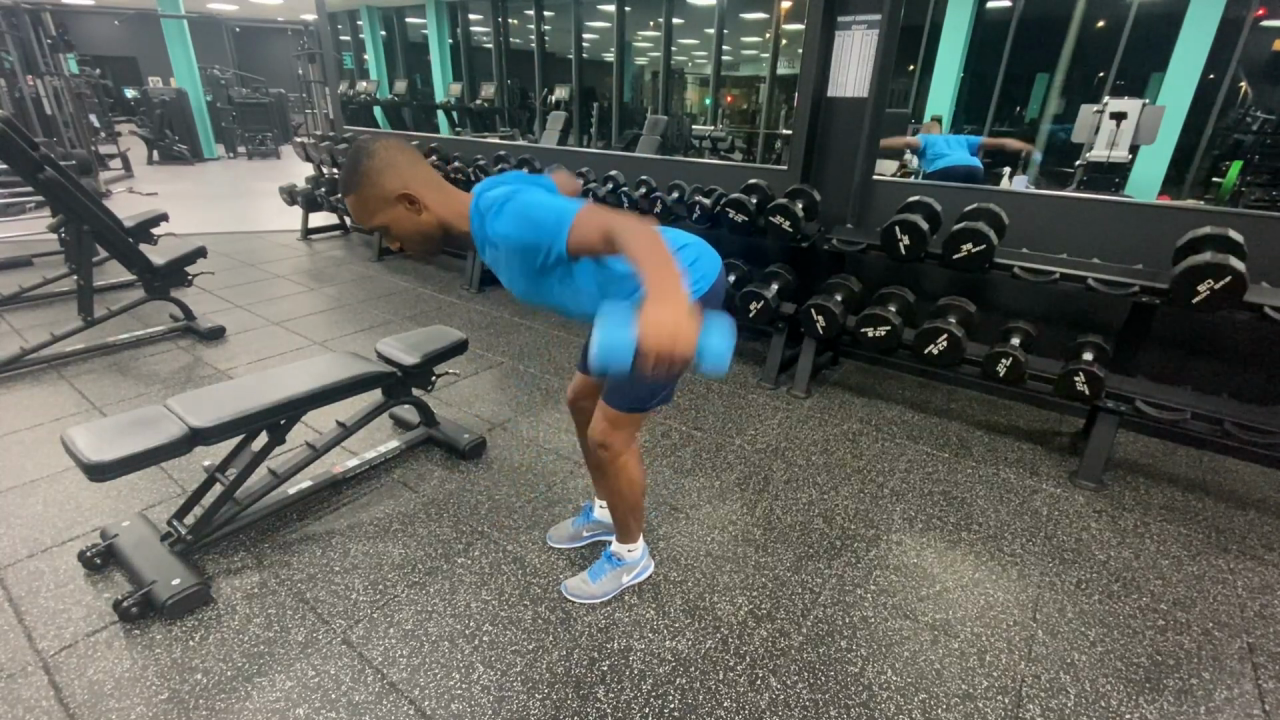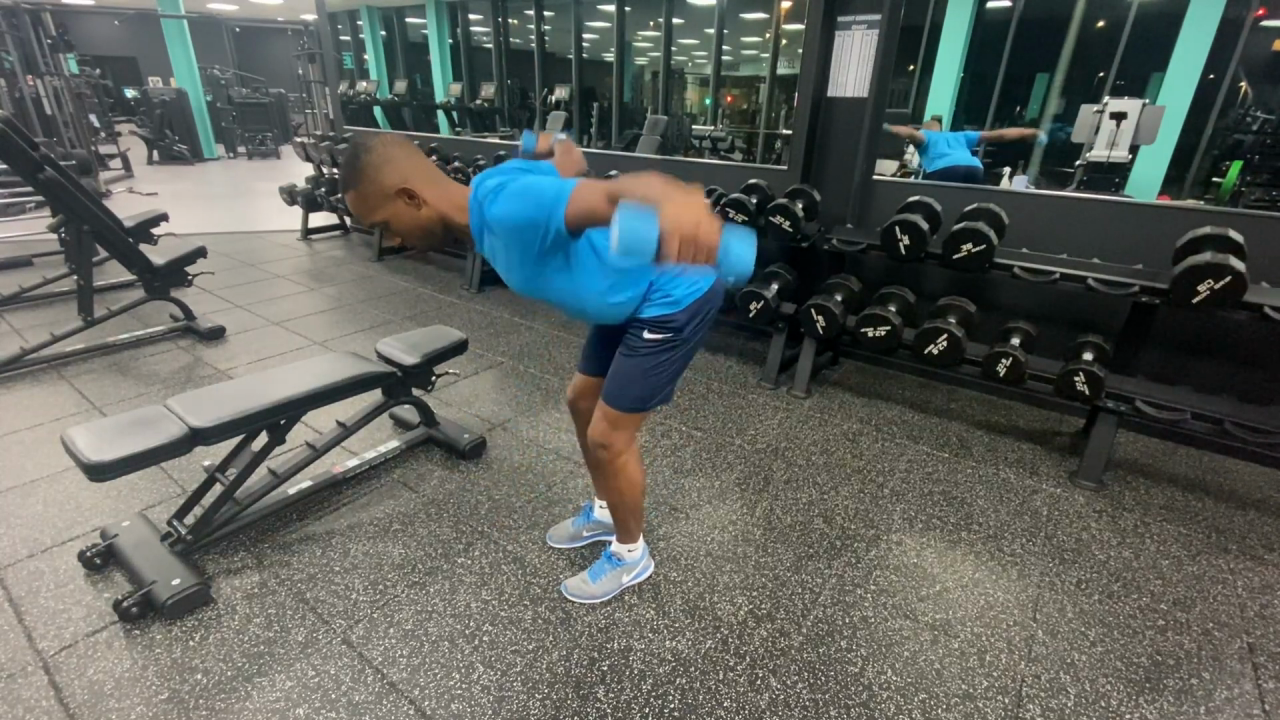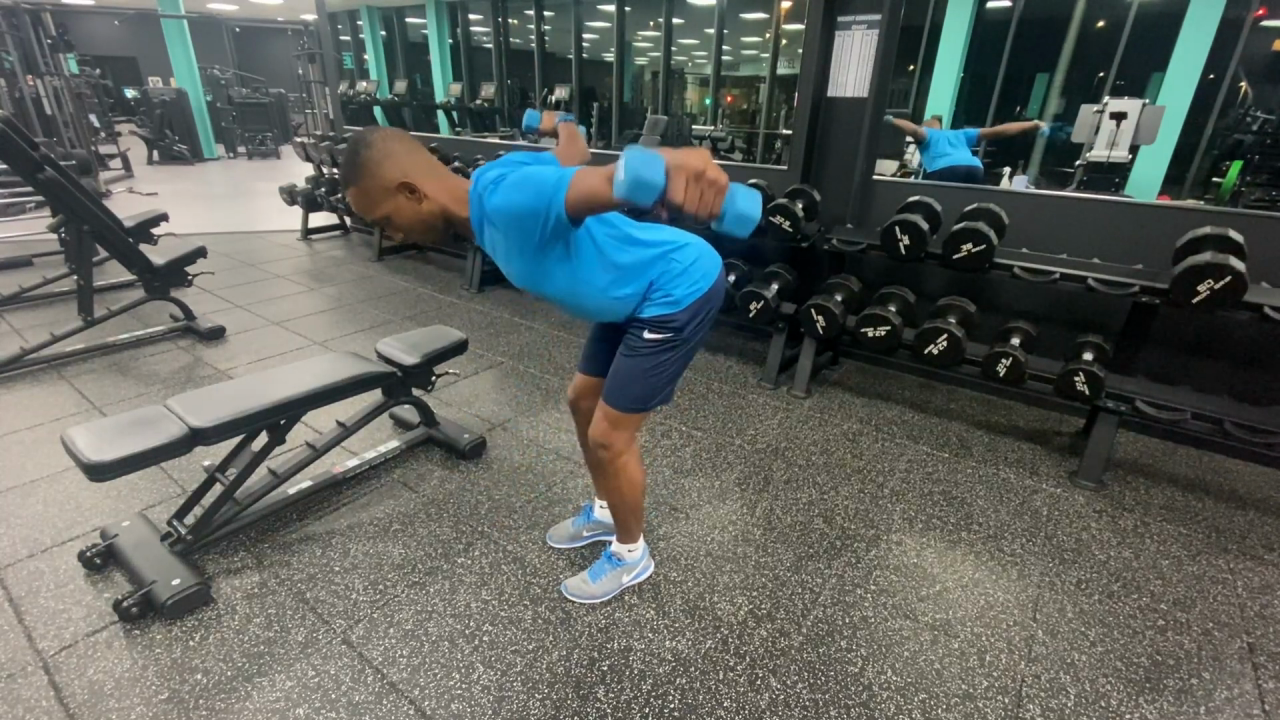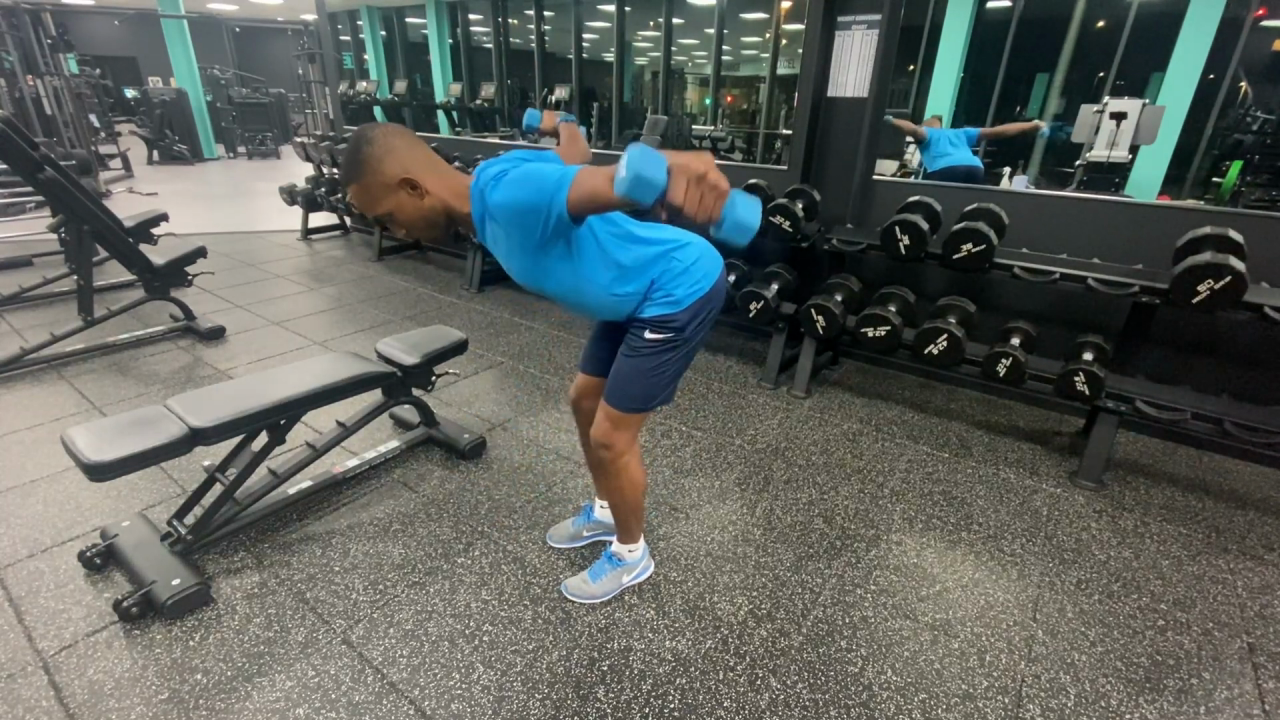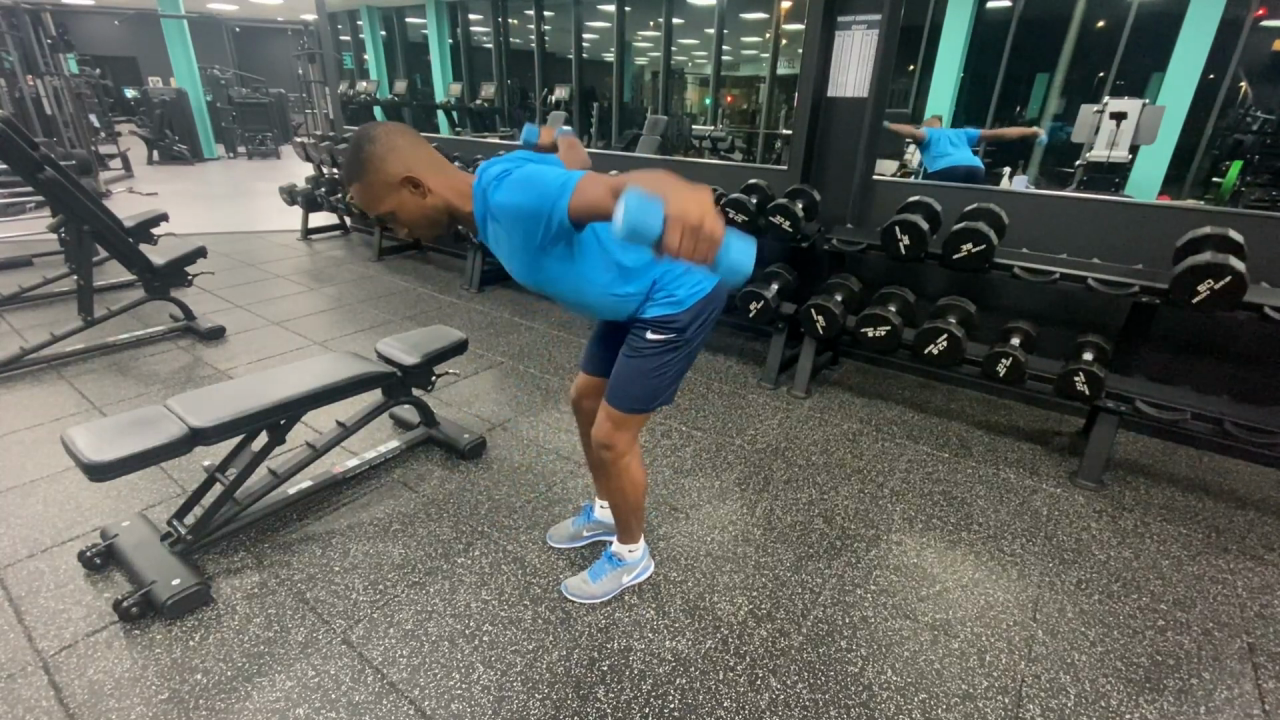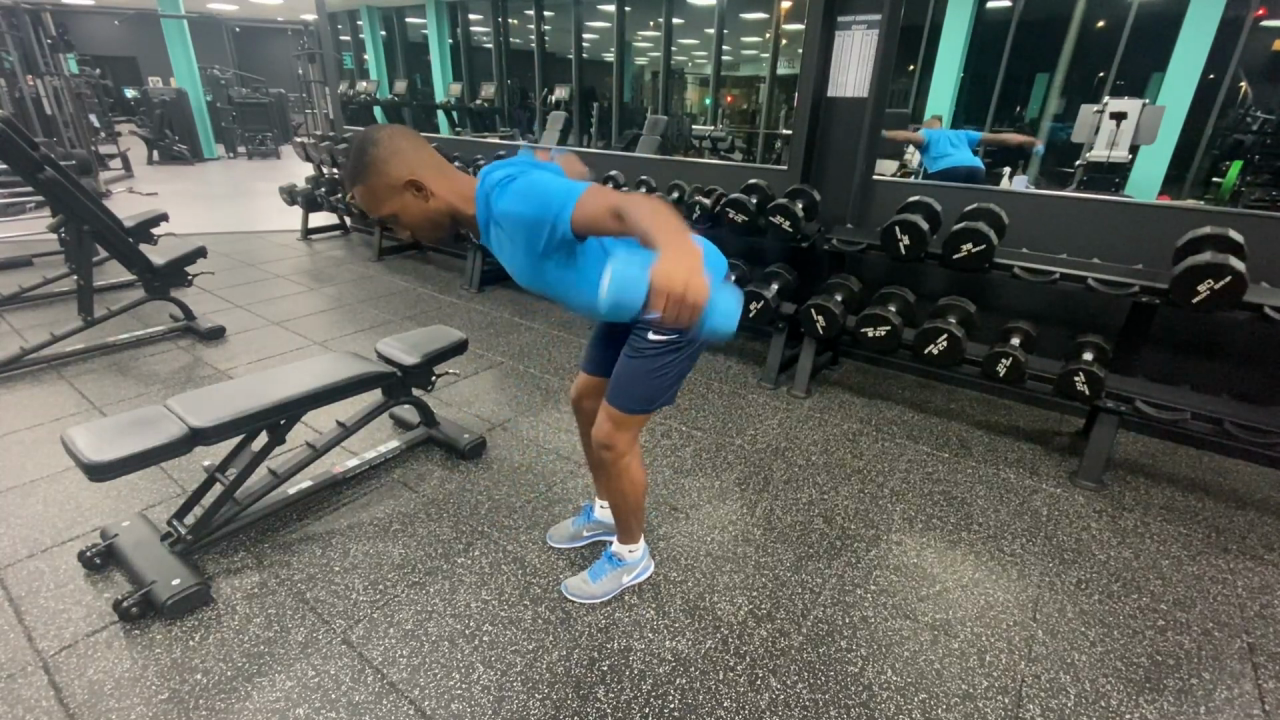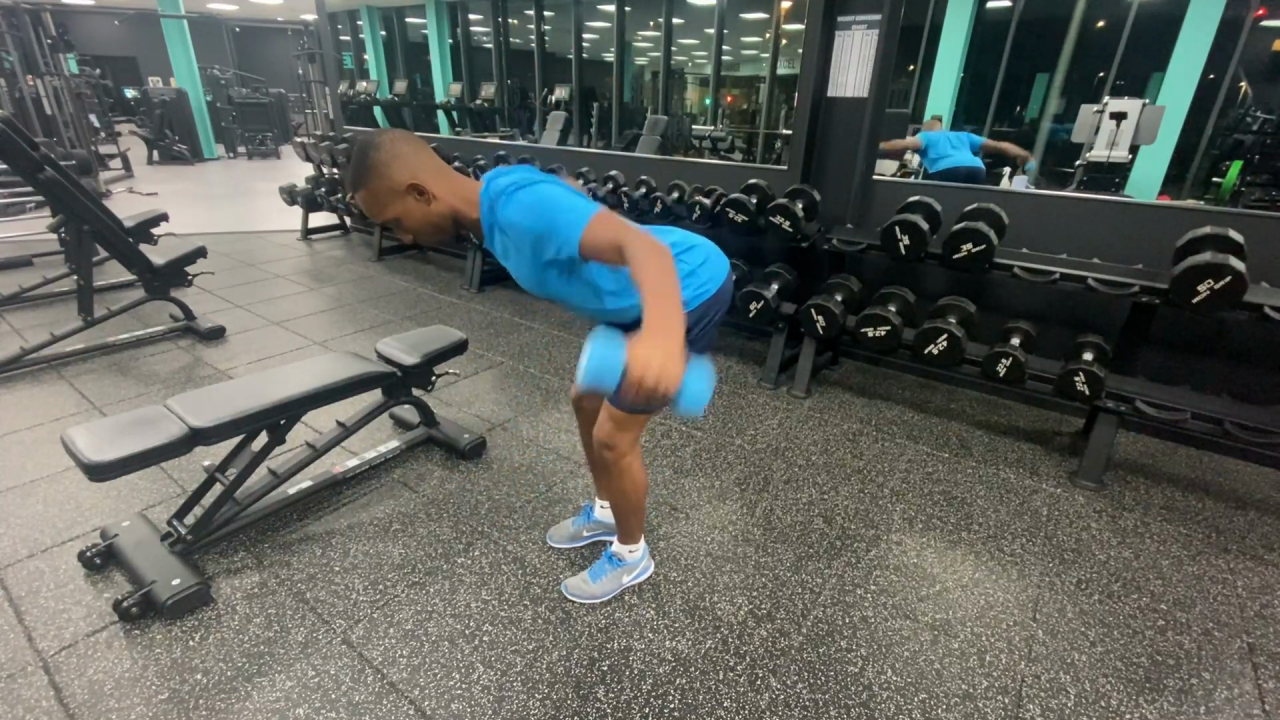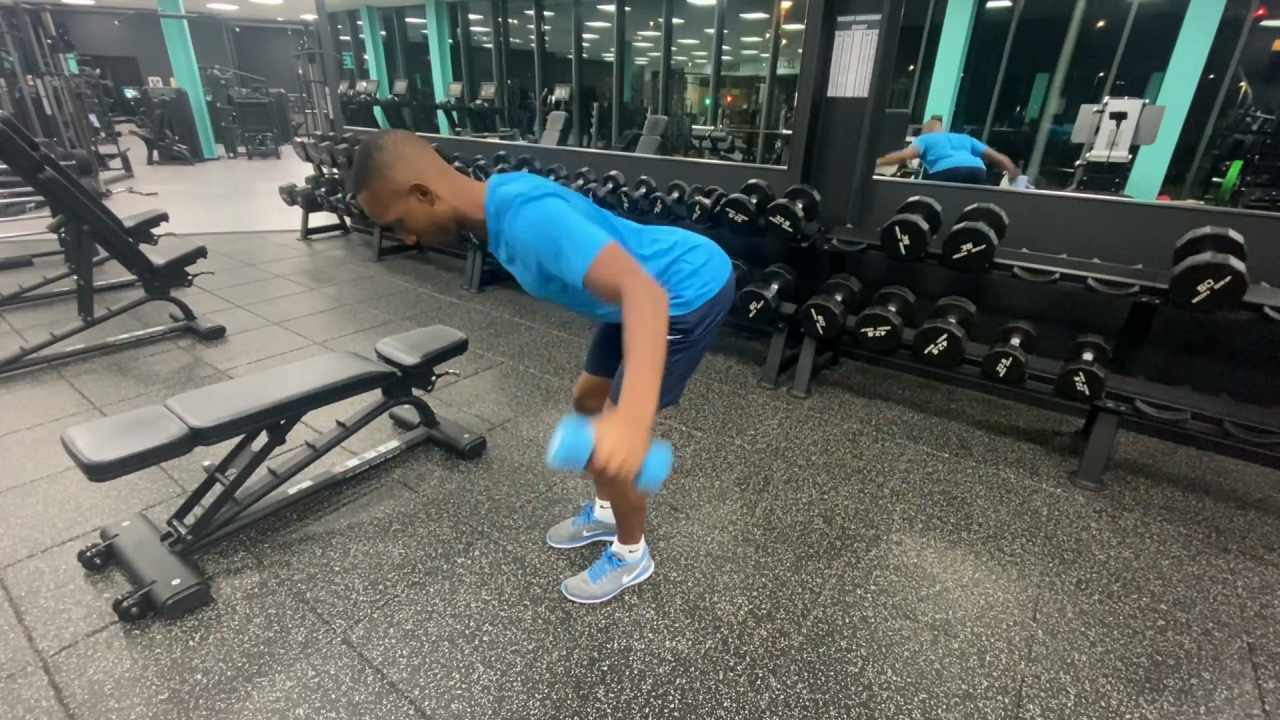
dt=0.1s
person 1, frame 1
left shoulder: (507, 215)
right shoulder: (488, 202)
left elbow: (629, 232)
right elbow: (564, 184)
left wrist: (666, 305)
right wrist: (552, 180)
left hip: (683, 287)
right hip: (642, 292)
left knee: (610, 435)
right knee: (582, 400)
left ankle: (630, 553)
right ankle: (605, 512)
person 1, frame 2
left shoulder: (506, 205)
right shoulder: (486, 203)
left elbow: (626, 194)
right elbow: (571, 168)
left wrist: (680, 210)
right wrist: (554, 146)
left hip: (677, 291)
right hip: (637, 291)
left knee: (608, 435)
right knee: (583, 400)
left ankle: (631, 554)
right ankle: (604, 512)
person 1, frame 3
left shoulder: (506, 196)
right shoulder: (487, 197)
right elbow: (574, 152)
left wrist: (681, 172)
right wrist: (561, 125)
left hip: (679, 289)
right hip: (639, 289)
left knee: (609, 434)
right knee: (583, 400)
left ankle: (630, 553)
right ankle: (605, 511)
person 1, frame 4
left shoulder: (508, 192)
right shoulder: (487, 195)
right elbow: (575, 154)
left wrist: (681, 177)
right wrist: (561, 125)
left hip: (681, 288)
right hip: (638, 289)
left knee: (610, 435)
right knee: (585, 400)
left ankle: (630, 553)
right ankle: (605, 512)
person 1, frame 5
left shoulder: (510, 193)
right shoulder: (490, 194)
left elbow: (628, 189)
right elbow: (574, 162)
left wrist: (684, 203)
right wrist: (558, 138)
left hip: (681, 290)
right hip: (640, 291)
left knee: (611, 435)
right knee: (586, 400)
left ankle: (631, 553)
right ankle: (605, 511)
person 1, frame 6
left shoulder: (513, 198)
right shoulder: (491, 194)
left elbow: (635, 209)
right elbow: (572, 170)
left wrist: (682, 260)
right wrist: (552, 160)
left hip: (680, 287)
right hip: (648, 289)
left knee: (612, 435)
right knee: (587, 401)
left ankle: (630, 554)
right ankle: (605, 511)
person 1, frame 7
left shoulder: (517, 205)
right shoulder: (494, 196)
left elbow: (642, 247)
right elbow: (569, 191)
left wrist: (663, 344)
left hip: (694, 291)
right hip: (663, 293)
left knee: (613, 435)
right knee: (587, 401)
left ankle: (631, 553)
right ankle: (606, 511)
person 1, frame 8
left shoulder: (523, 214)
right shoulder: (501, 199)
left elbow: (643, 293)
left wrist: (633, 419)
left hip: (690, 290)
right hip: (660, 283)
left knee: (604, 415)
right knee: (588, 398)
left ankle: (631, 554)
right ankle: (606, 512)
